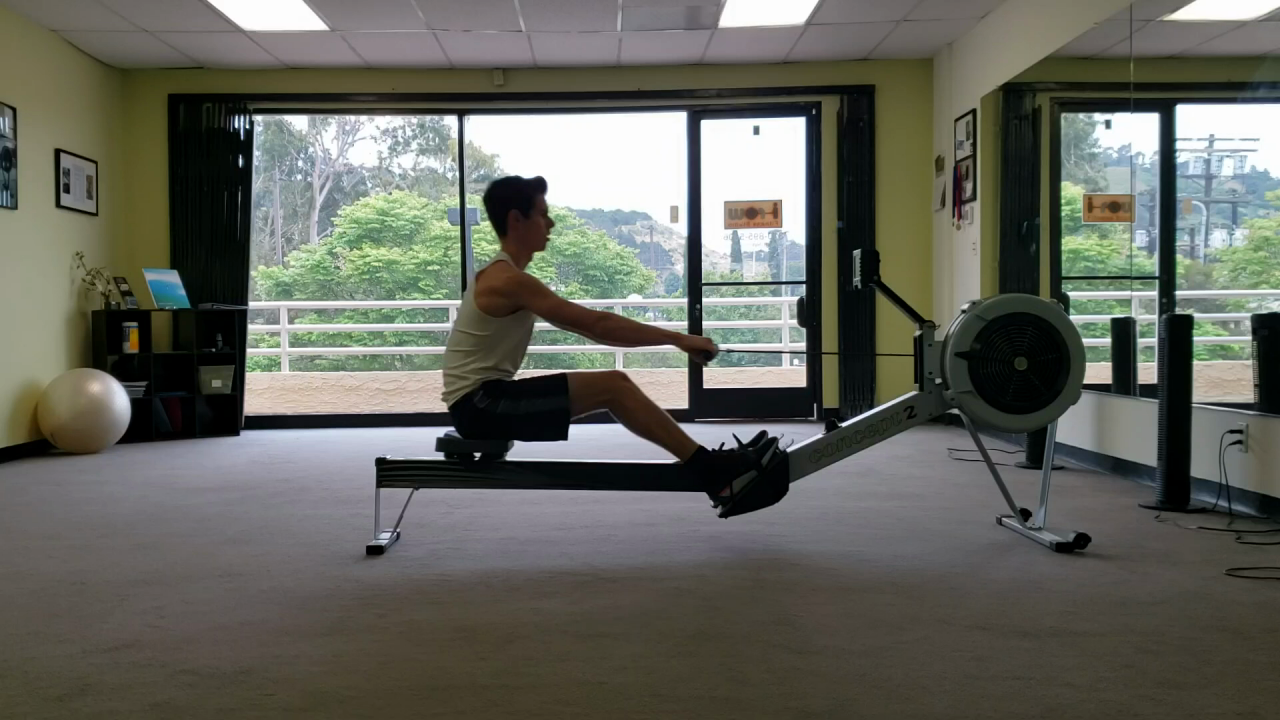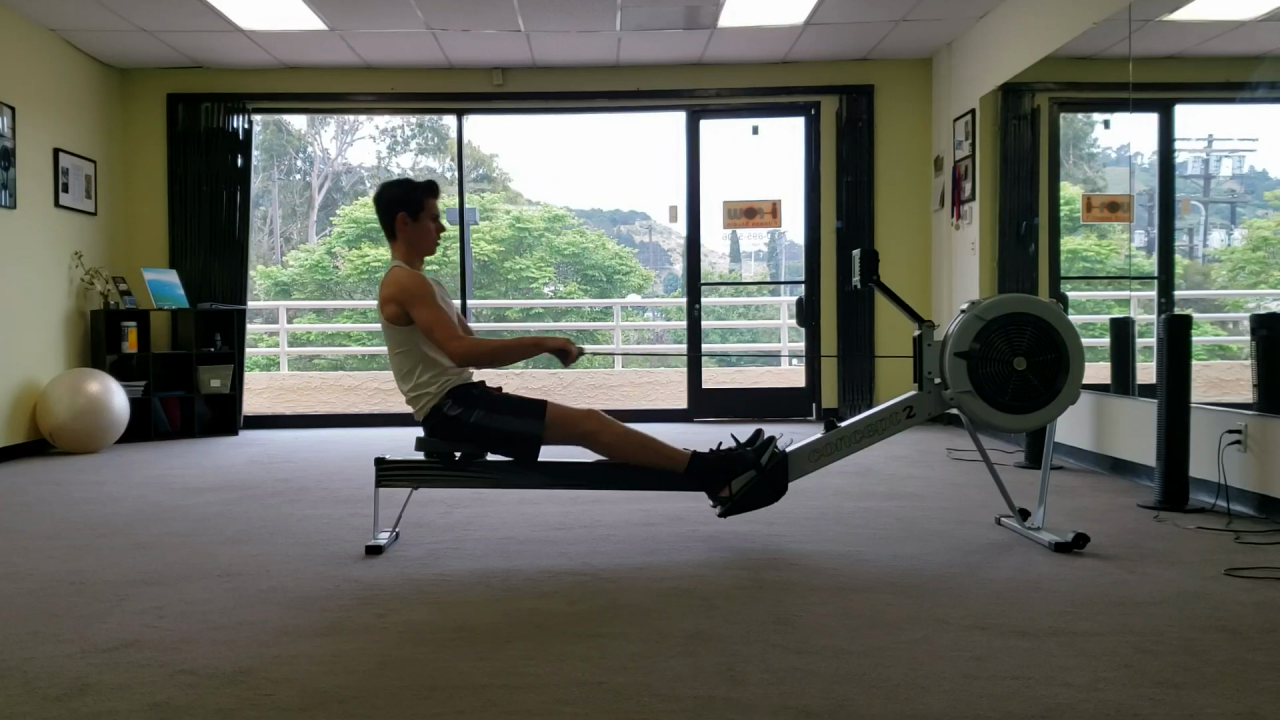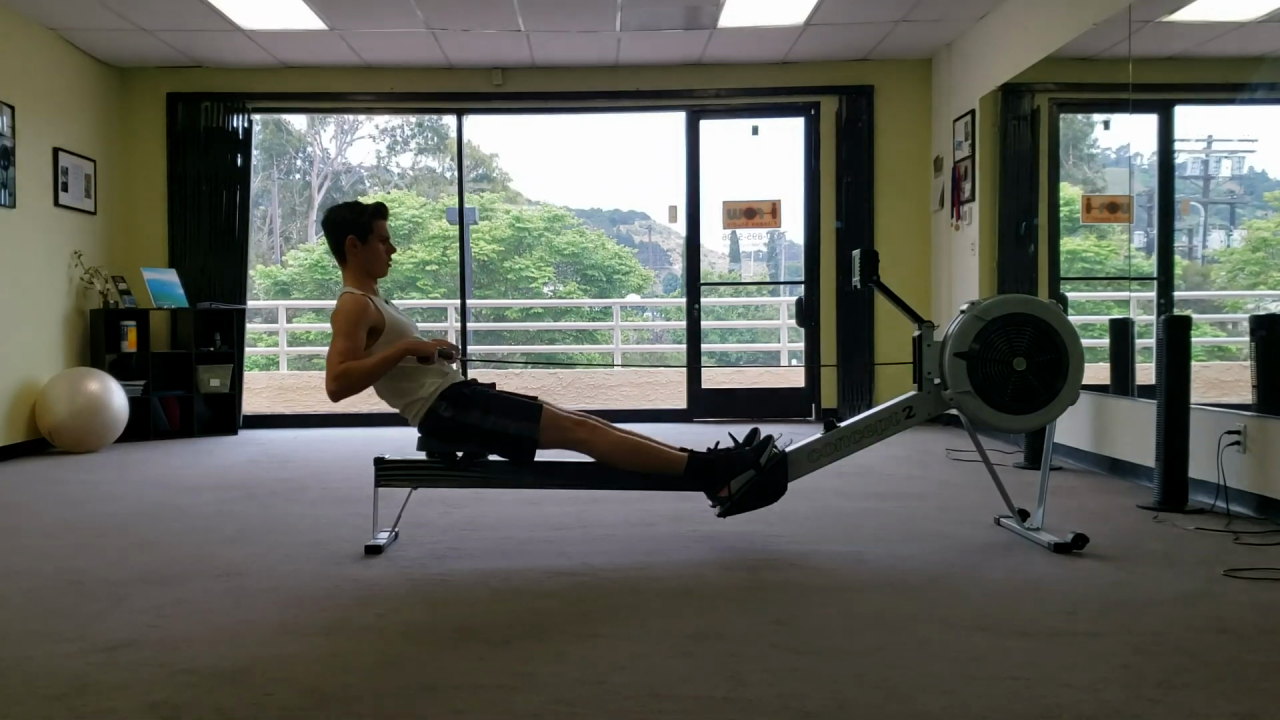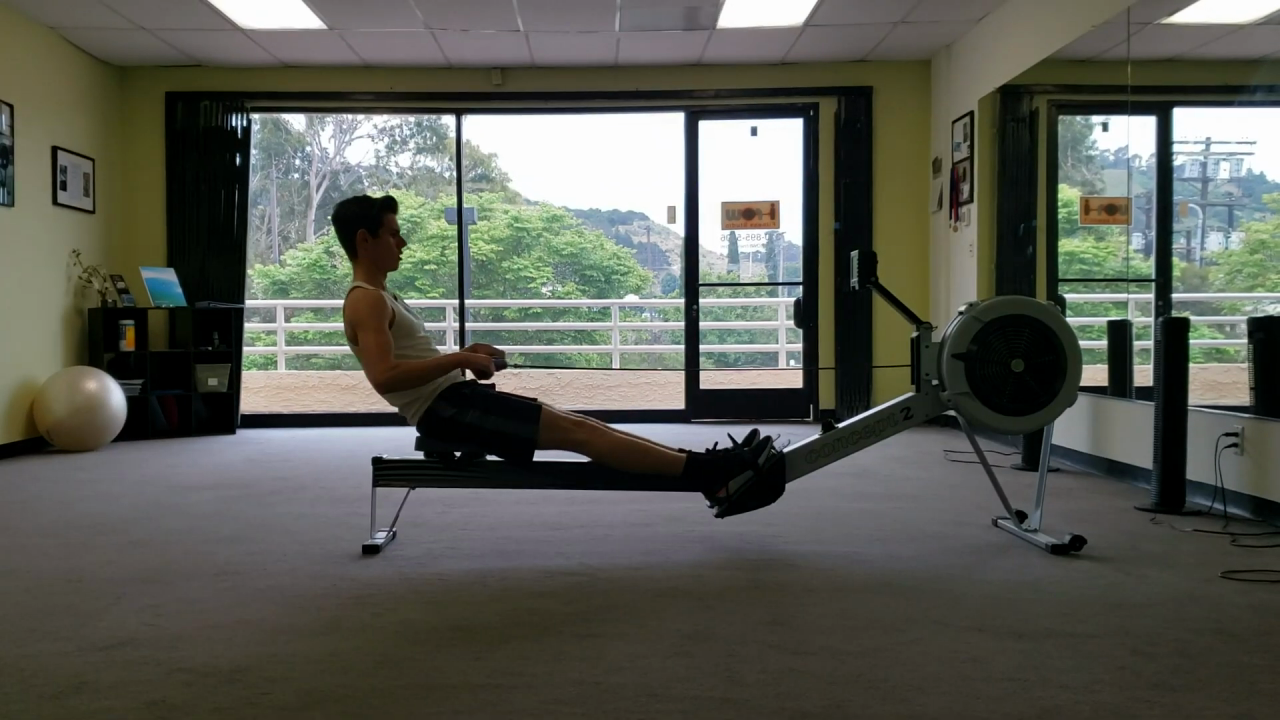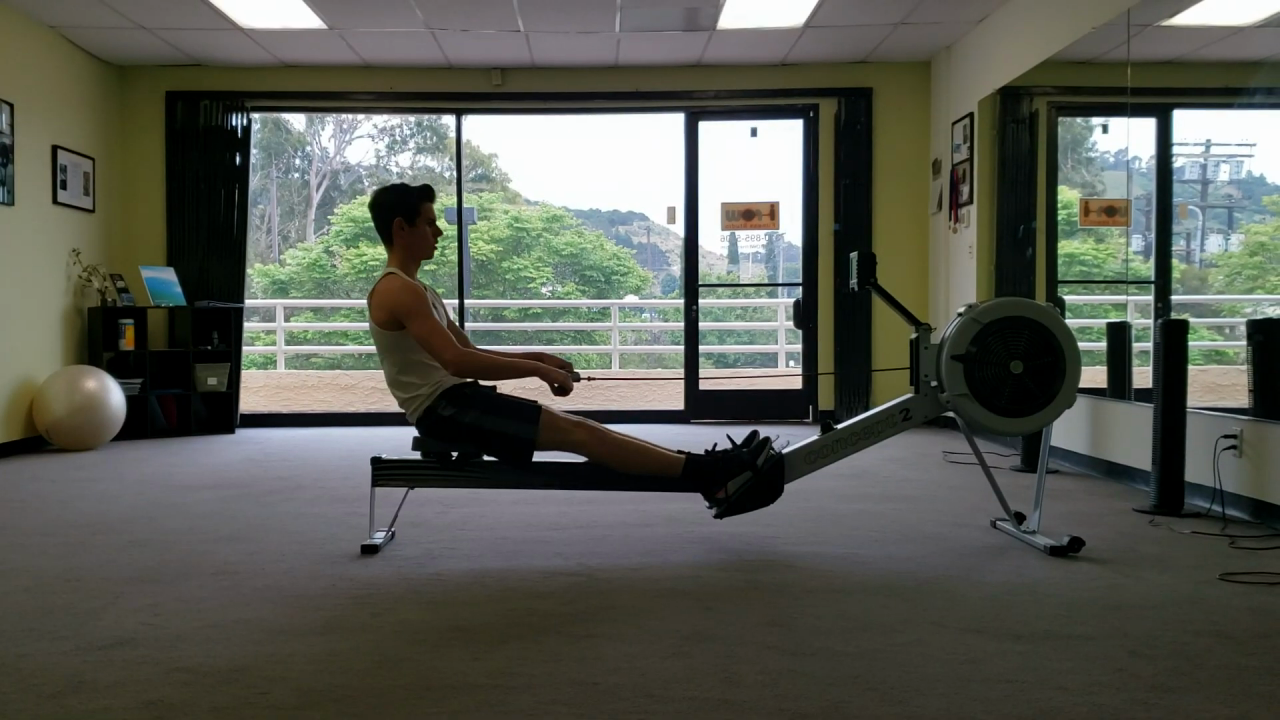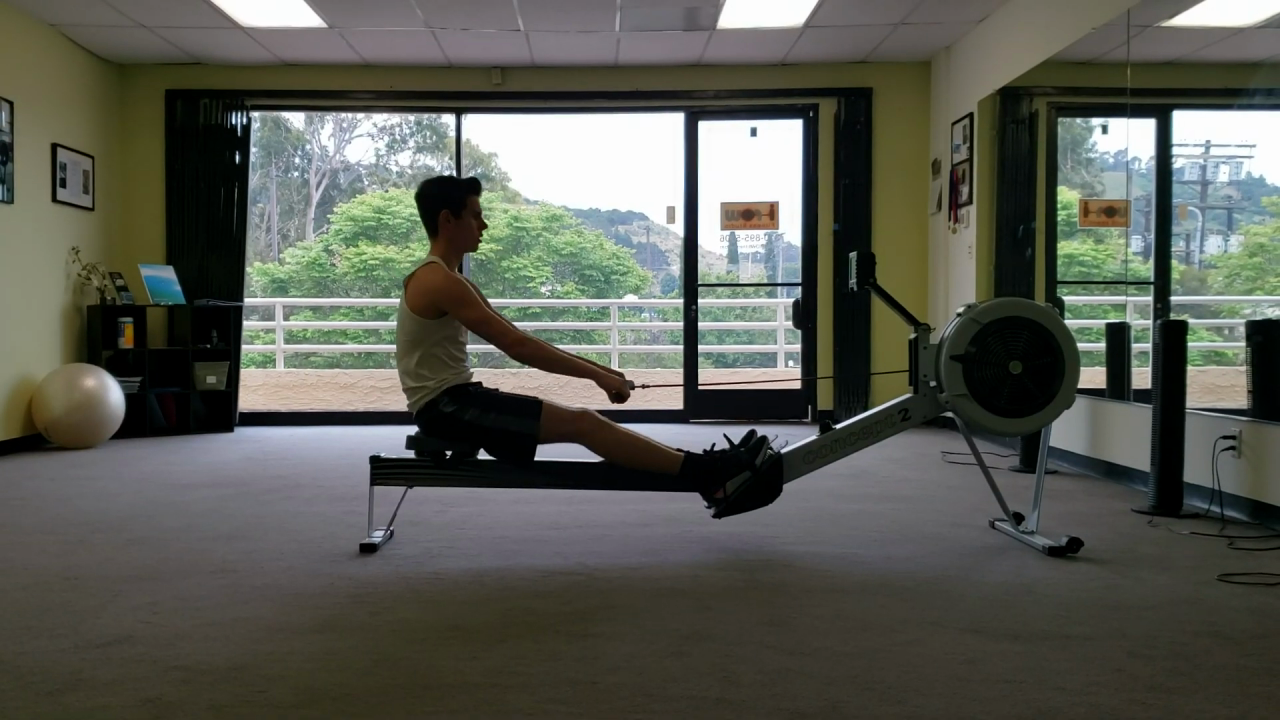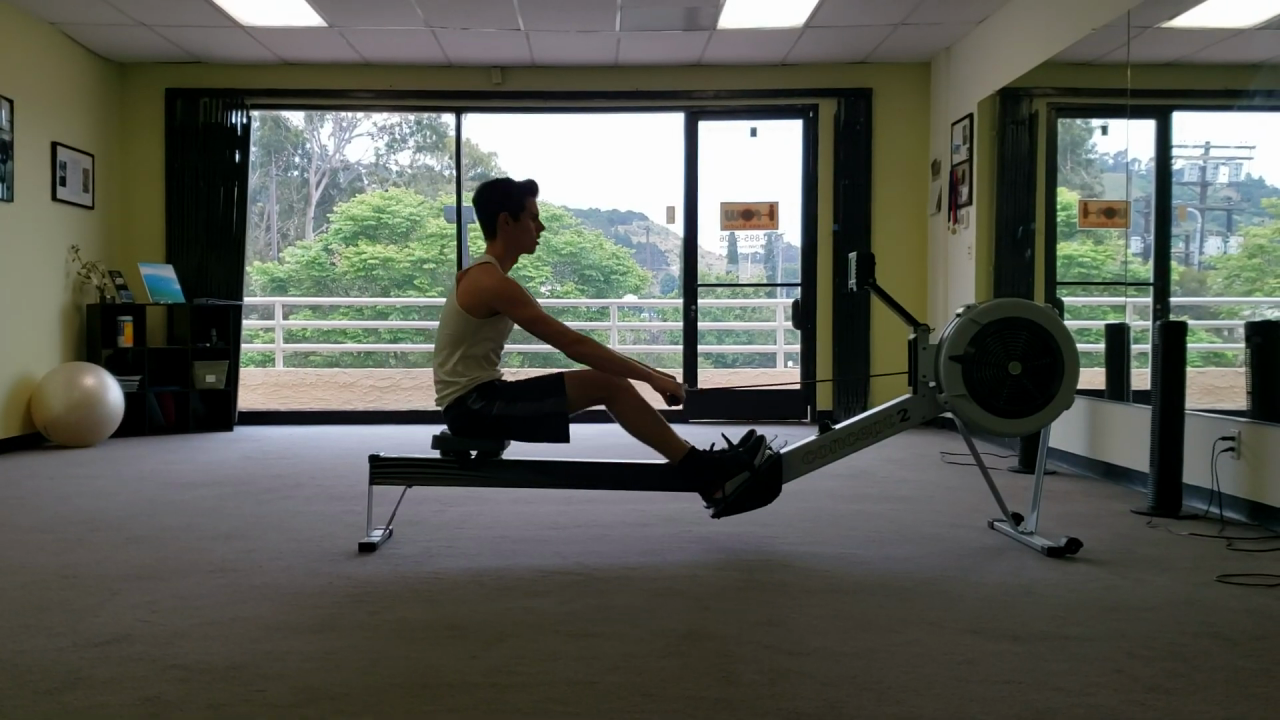
dt=0.3s
person 1, frame 1
left shoulder: (508, 273)
right shoulder: (506, 279)
left elbow: (587, 321)
right elbow: (594, 325)
left wrist: (668, 337)
right wrist: (680, 340)
left hip: (489, 398)
right hip: (478, 404)
left knee: (613, 388)
right knee: (614, 385)
left ankle: (711, 465)
right ankle: (713, 470)
person 1, frame 2
left shoulder: (417, 282)
right shoulder: (404, 283)
left elbow: (467, 346)
right elbow: (465, 352)
left wrist: (544, 344)
right wrist: (542, 343)
left hip: (460, 402)
right hip: (449, 410)
left knee: (585, 422)
right knee: (585, 425)
left ankle: (709, 467)
right ankle: (709, 472)
person 1, frame 3
left shoulder: (372, 301)
right shoulder: (354, 307)
right elbow: (338, 384)
left wrist: (430, 351)
right wrist: (407, 346)
left hip: (457, 396)
right hip: (445, 410)
left knee: (582, 421)
right knee: (576, 431)
left ankle: (705, 464)
right ankle: (707, 472)
person 1, frame 4
left shoulder: (382, 297)
right shoulder: (366, 301)
right elbow: (385, 378)
left wrist: (462, 356)
right wrist: (457, 358)
left hip: (458, 398)
right hip: (446, 410)
left knee: (581, 424)
right knee: (575, 431)
left ankle: (705, 466)
right ankle: (705, 472)
person 1, frame 5
left shoulder: (414, 288)
right shoulder: (397, 290)
left elbow: (467, 353)
right elbow: (458, 361)
left wrist: (535, 357)
right wrist: (538, 370)
left hip: (455, 400)
right hip: (443, 410)
left knee: (580, 426)
right knee: (575, 431)
left ankle: (704, 467)
right ankle: (707, 474)
person 1, frame 6
left shoulder: (448, 280)
right shoulder: (437, 281)
left elbow: (518, 340)
right elbow: (518, 347)
left wrist: (592, 367)
right wrist: (596, 375)
left hip: (458, 400)
right hip: (445, 408)
left knee: (585, 420)
right knee: (581, 423)
left ankle: (704, 469)
right ankle: (704, 472)
person 1, frame 7
left shoulder: (489, 276)
right shoulder: (489, 282)
left elbow: (569, 342)
right elbow: (573, 345)
left wrist: (645, 373)
right wrist: (653, 377)
left hip: (481, 402)
right hip: (472, 408)
left knee: (614, 378)
right knee: (611, 383)
left ankle: (700, 466)
right ankle: (705, 470)
